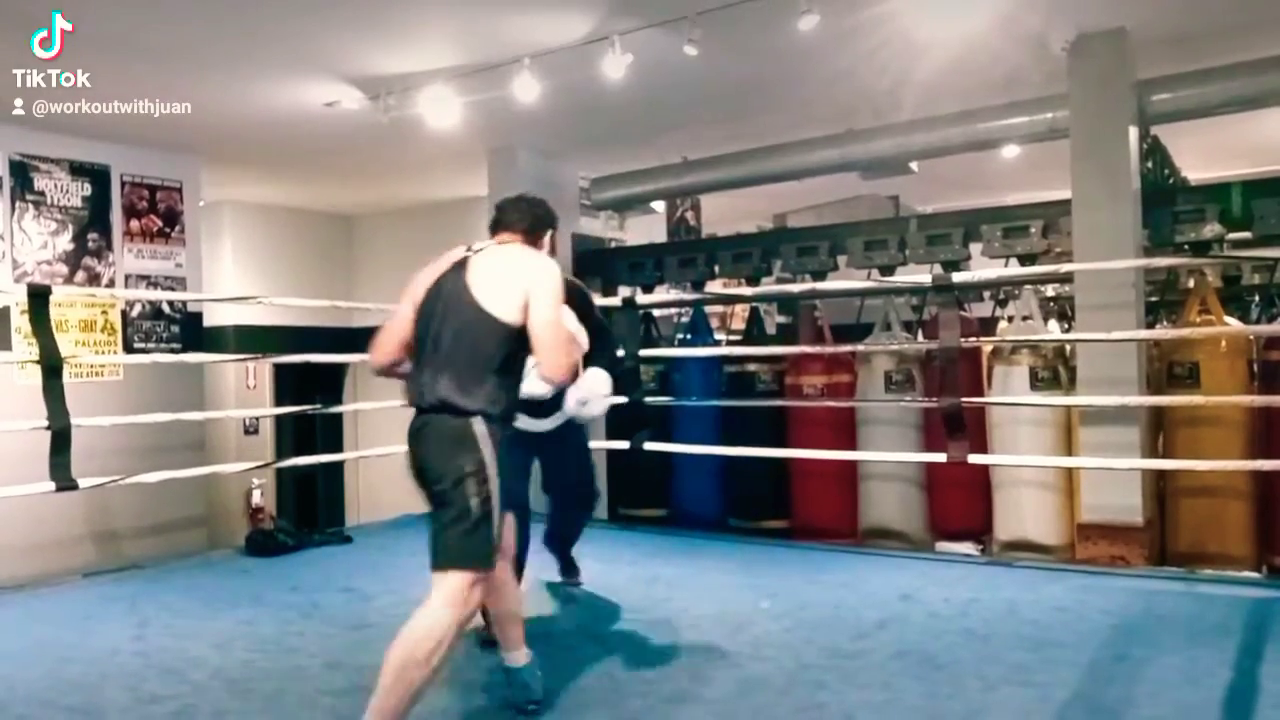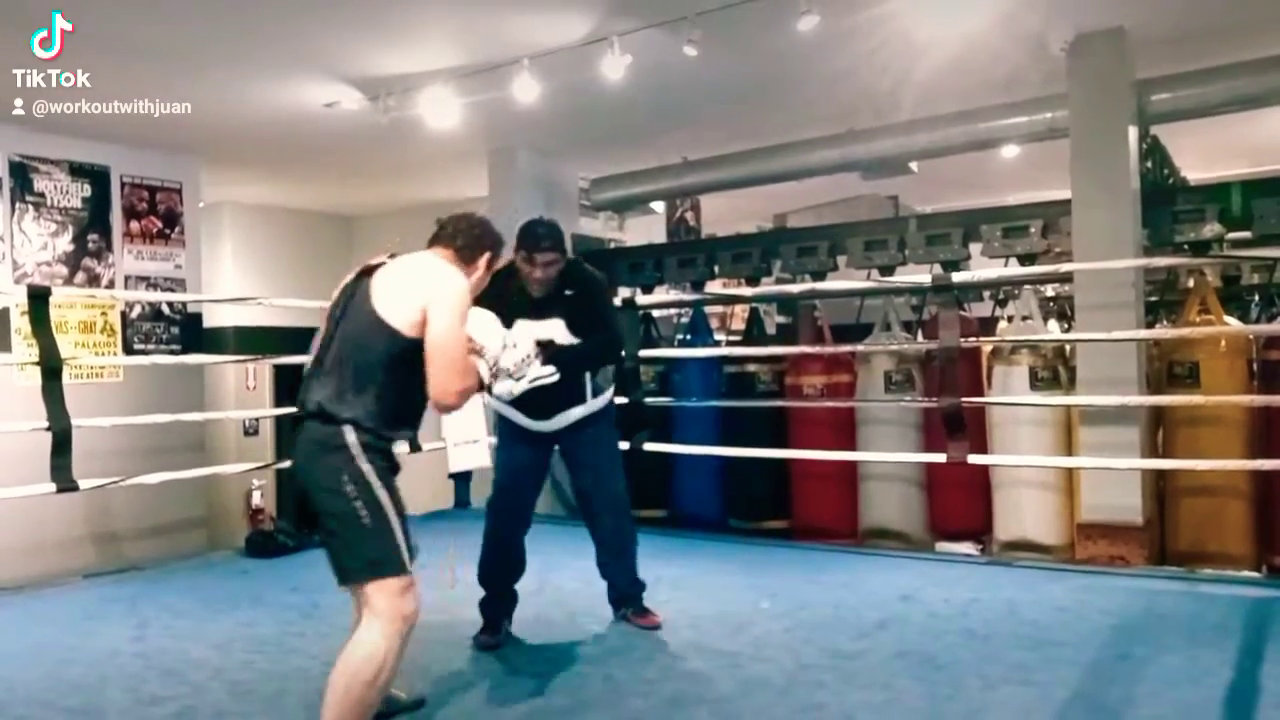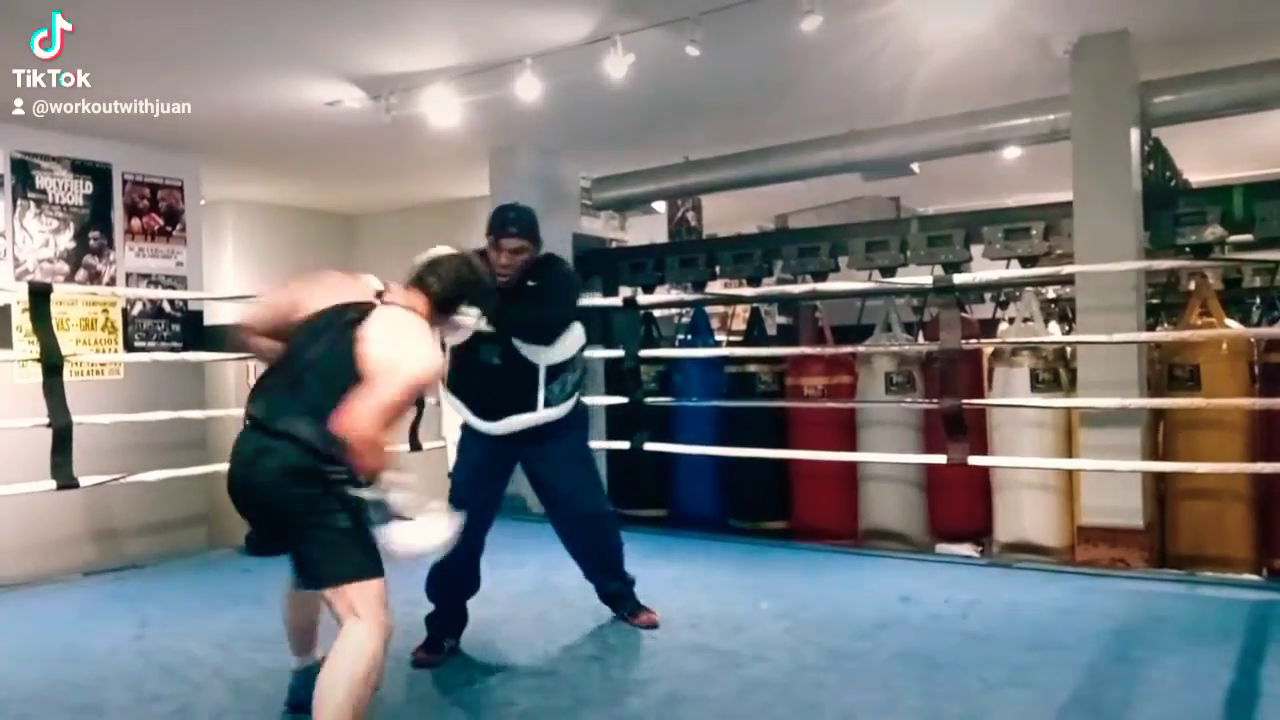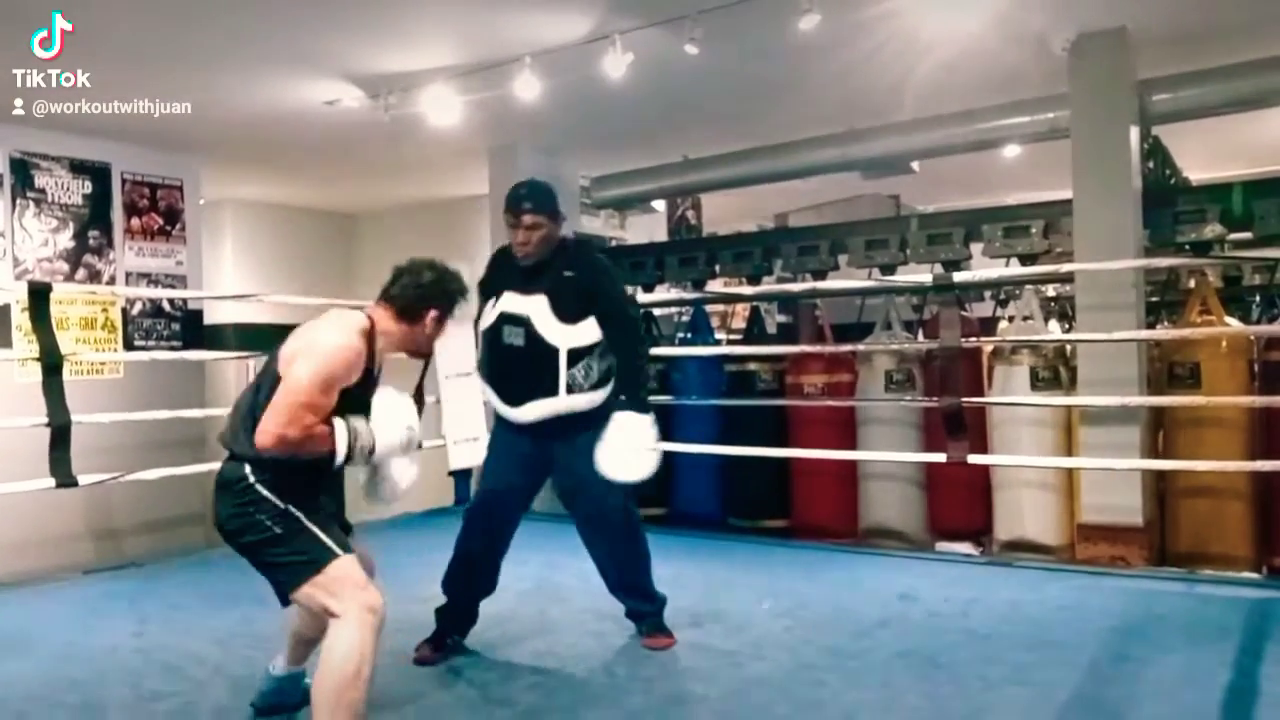
dt=0.5s
person 1, frame 1
left shoulder: (436, 270)
right shoulder: (536, 268)
left elbow: (383, 357)
right elbow: (556, 371)
right wrist: (571, 337)
left hip: (428, 430)
right hip: (466, 435)
left knee: (498, 544)
right knee: (459, 592)
left ankle: (519, 672)
person 1, frame 2
left shoulder: (371, 273)
right shoulder: (446, 282)
right elbow: (448, 393)
right wrist: (484, 358)
left hip: (325, 441)
right hip: (349, 450)
left knee: (376, 575)
right knee: (393, 606)
person 1, frame 3
left shoulder: (336, 287)
right shoulder: (423, 352)
left elbow: (252, 329)
right elbow: (355, 430)
left hip: (254, 459)
right hip: (314, 477)
left knee: (312, 568)
right knee: (367, 619)
left ankle: (307, 679)
person 1, frame 4
left shoulder: (363, 338)
right shoulder: (339, 341)
right elbow: (276, 435)
right wrist: (363, 438)
left hip: (286, 489)
right hip: (257, 494)
left knee: (342, 575)
right knee: (358, 606)
left ankle: (282, 683)
person 2, frame 1
left shoulder: (572, 295)
left elbow: (602, 344)
left wrist: (598, 375)
left hip: (562, 418)
right hip: (509, 422)
left knee: (579, 492)
right knee: (511, 506)
left ankle: (559, 548)
person 2, frame 2
left shoulder: (587, 285)
right shoulder: (495, 288)
left elbow: (611, 346)
left wrist: (551, 359)
left hip: (585, 414)
right hip: (519, 417)
left knee: (609, 505)
right knee: (507, 509)
left ankle: (627, 598)
right ankle: (496, 613)
person 2, frame 3
left shoulder: (556, 278)
left elbow: (540, 328)
left hip: (550, 423)
right hip: (482, 424)
left knee: (586, 512)
right knee: (462, 522)
left ankle: (621, 596)
right ankle: (444, 628)
person 2, frame 4
left shoulder: (590, 269)
right shoulder: (501, 264)
left elbow: (629, 340)
right elbow: (476, 312)
left wrist: (634, 411)
left hip: (580, 422)
right hip: (514, 421)
left knee: (611, 518)
right knee: (485, 519)
left ankle: (648, 614)
right ankle: (452, 625)
